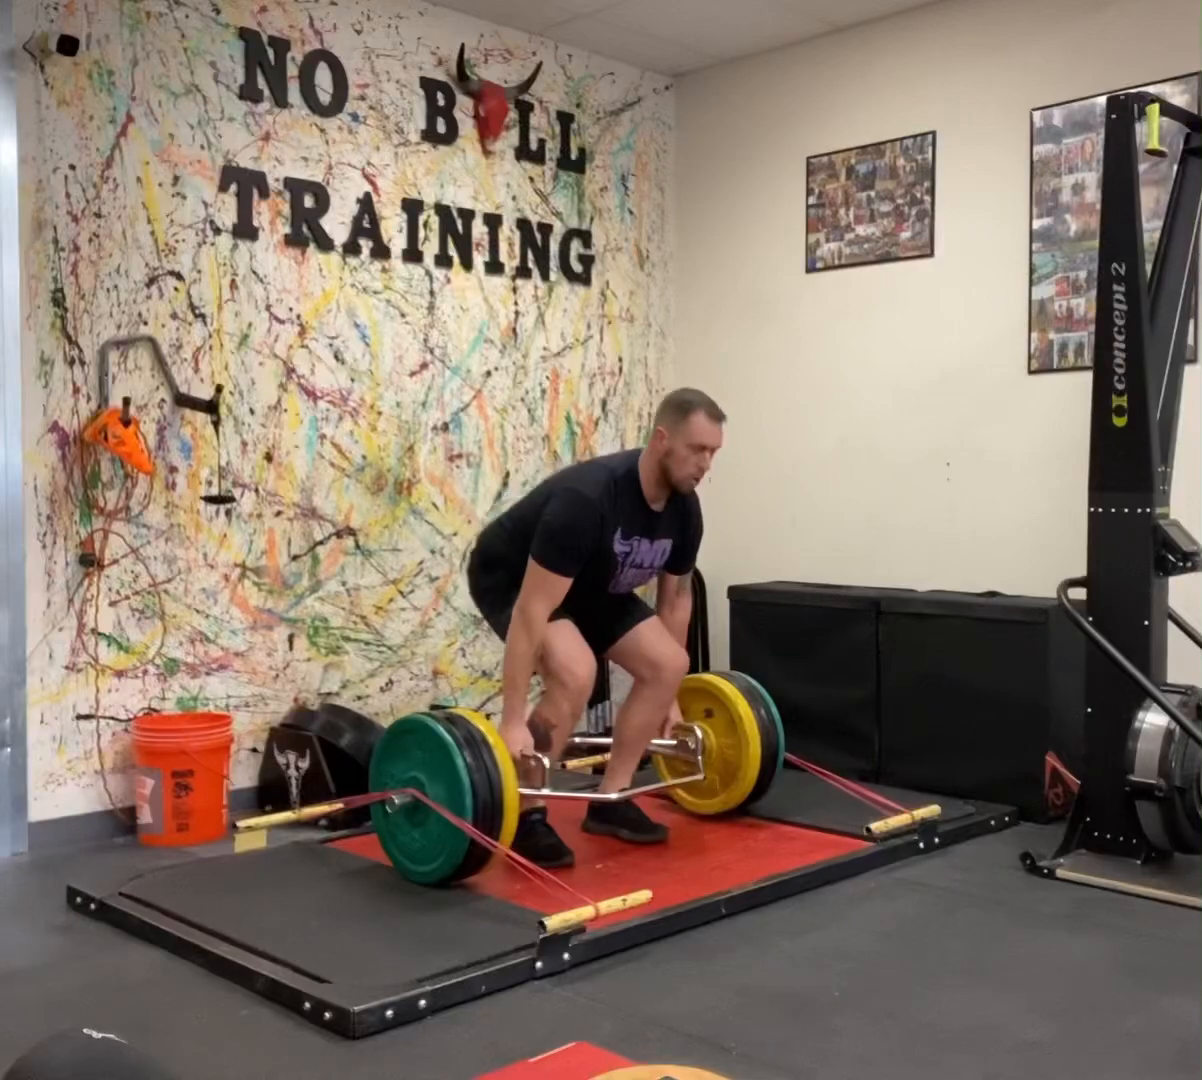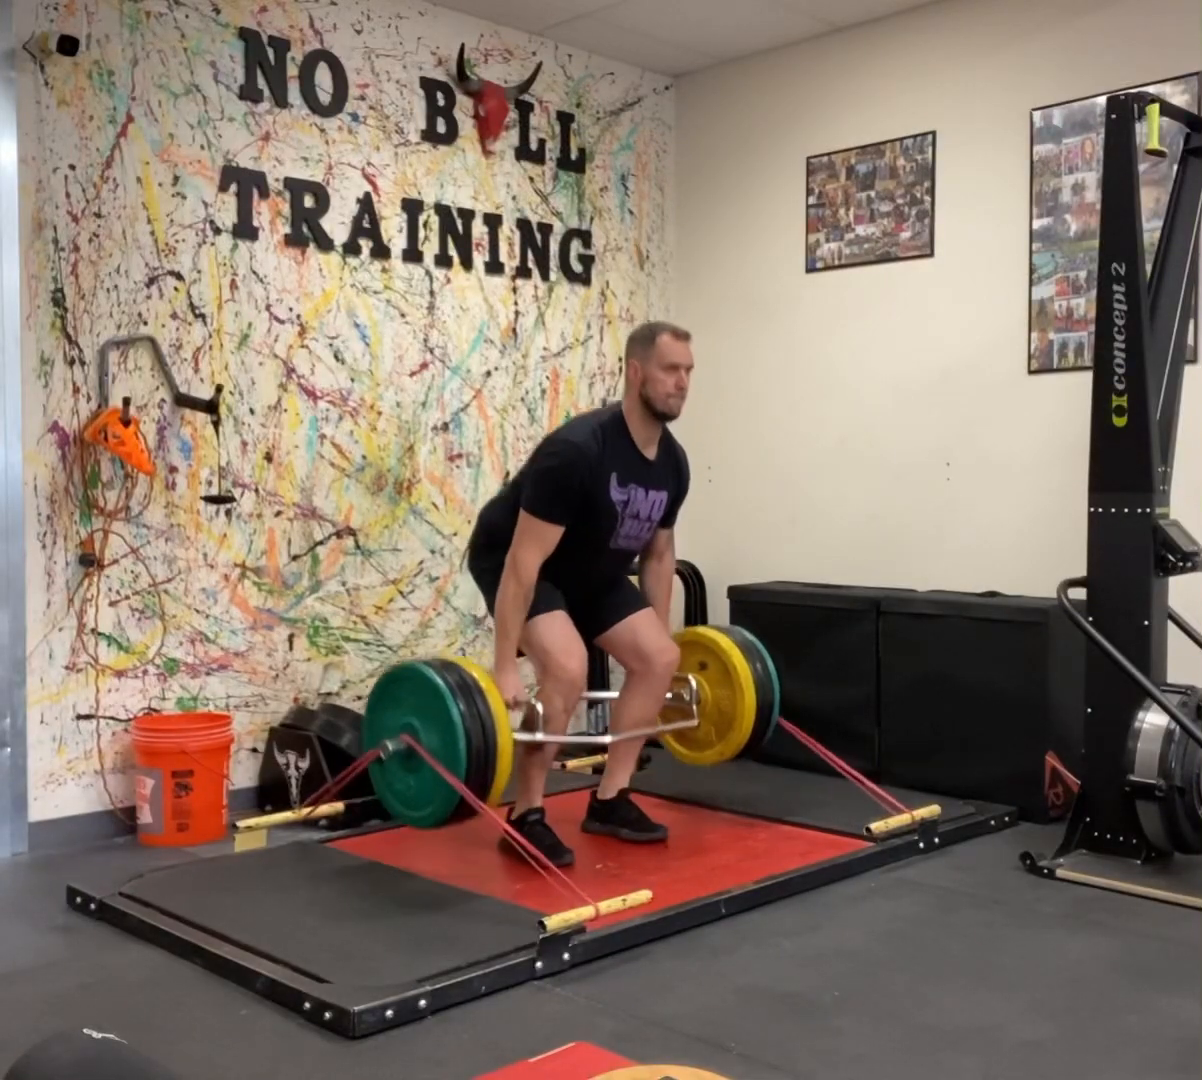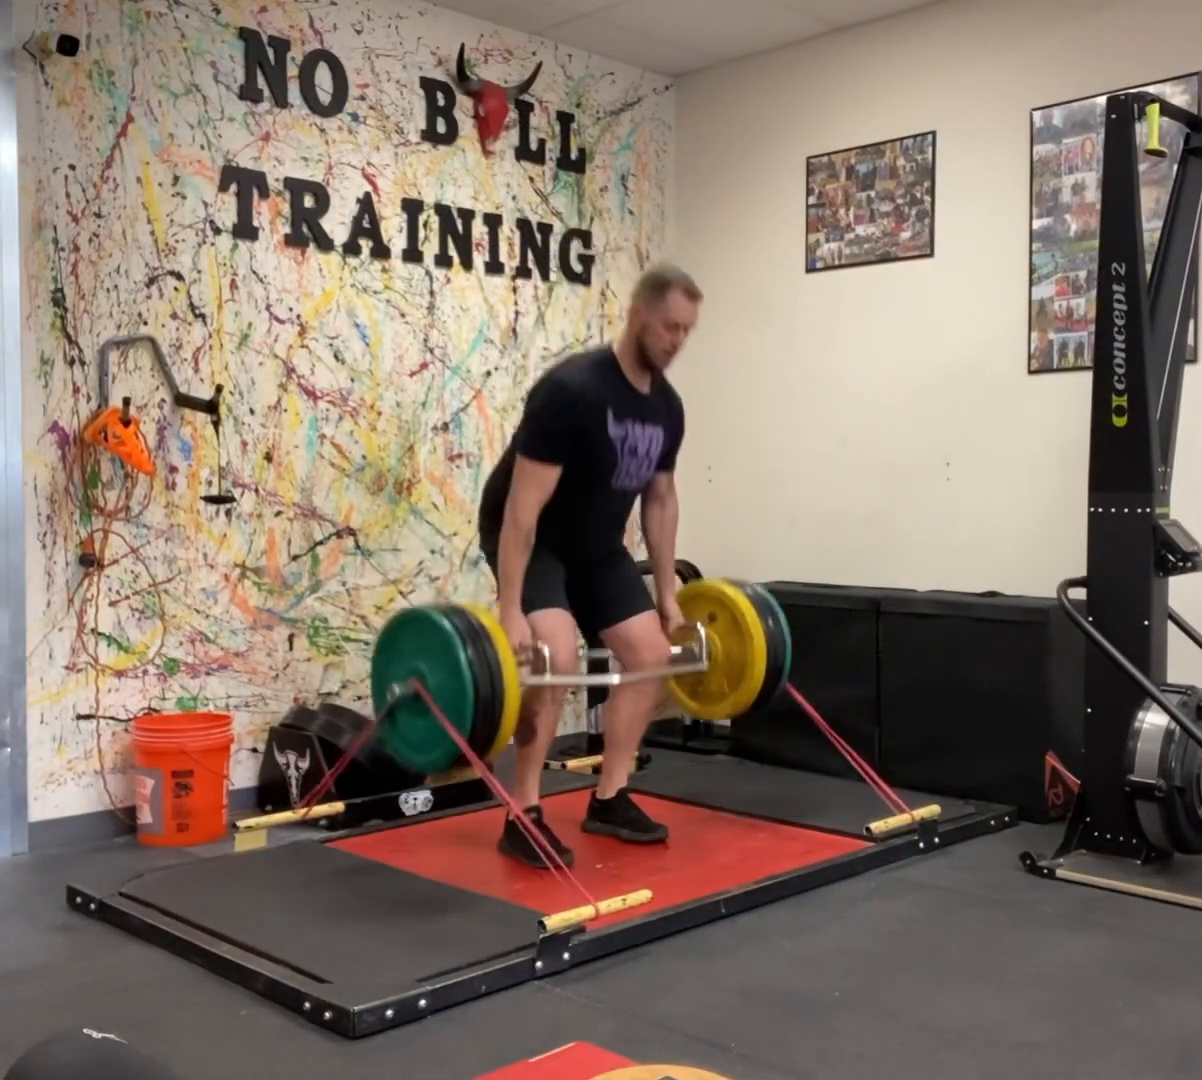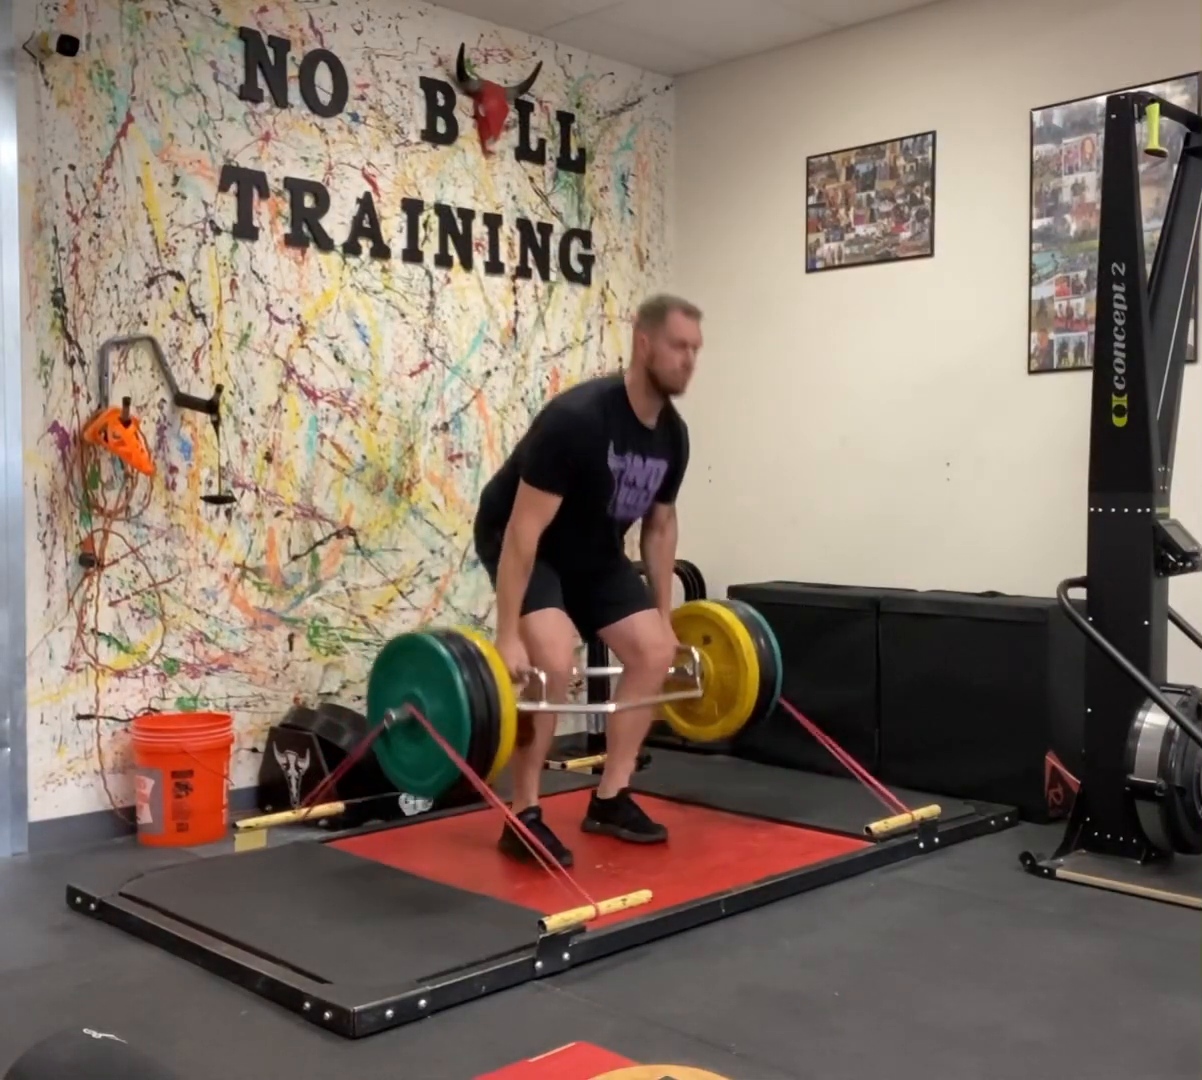
dt=1s
person 1, frame 1
left shoulder: (684, 508)
right shoulder: (586, 498)
left elbow: (675, 596)
right elbow: (532, 611)
left wrist: (672, 699)
right wrist: (512, 723)
left hip: (591, 585)
right hip: (509, 575)
left knee: (667, 664)
right knee: (575, 672)
left ankle: (610, 800)
right ankle: (526, 816)
person 1, frame 2
left shoulder: (672, 463)
right shoulder: (577, 450)
left elbow: (659, 553)
right elbow: (524, 562)
left wrist: (660, 632)
right wrist: (505, 669)
left hip: (593, 571)
right hip: (511, 560)
left knee: (660, 658)
right knee: (568, 668)
left ankle: (609, 799)
right ankle: (524, 817)
person 1, frame 3
left shoulder: (667, 405)
right shoulder: (570, 391)
left elbow: (661, 499)
right elbow: (523, 506)
left wrist: (668, 594)
right wrist: (509, 613)
left hip: (597, 546)
right hip: (536, 543)
left knee: (651, 654)
right knee: (558, 658)
left ankle: (608, 798)
right ankle: (523, 817)
person 1, frame 4
left shoulder: (672, 434)
right shoulder: (577, 419)
left elbow: (660, 527)
right elbow: (524, 530)
left wrist: (665, 619)
right wrist: (508, 638)
left hip: (594, 549)
right hip: (520, 537)
left knee: (655, 651)
right knee: (555, 664)
left ankle: (610, 798)
right ankle: (522, 816)
